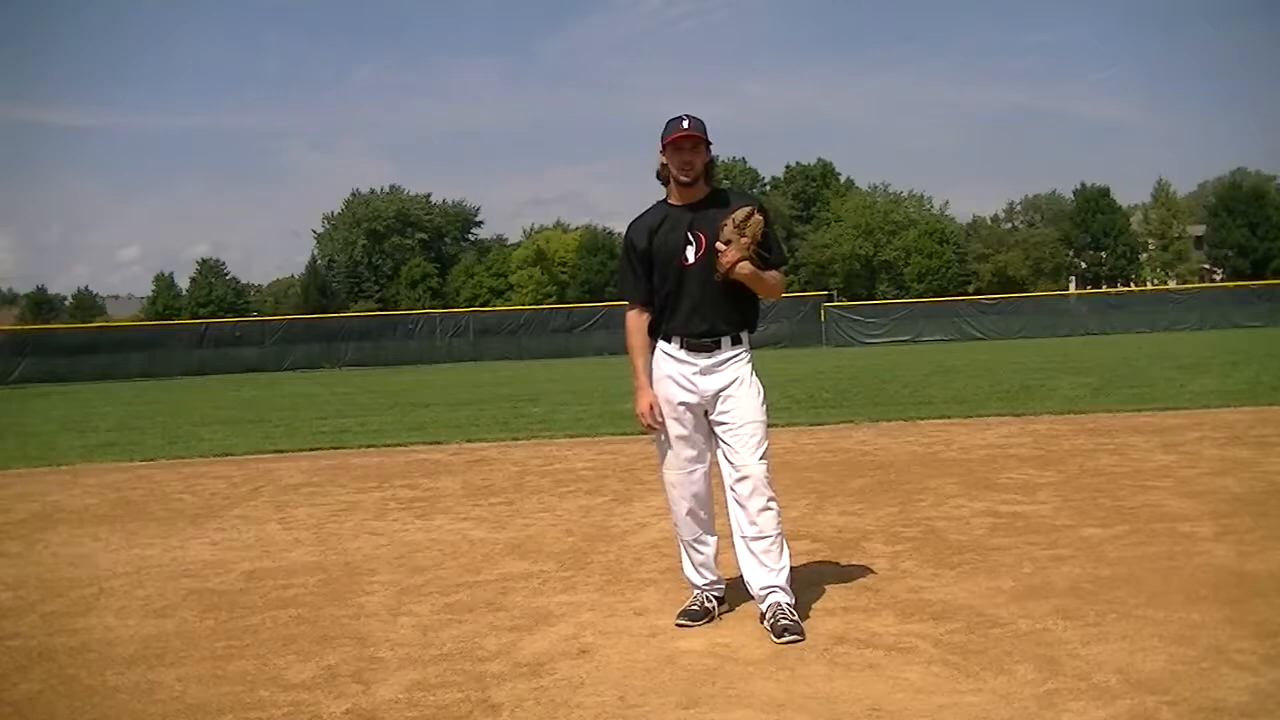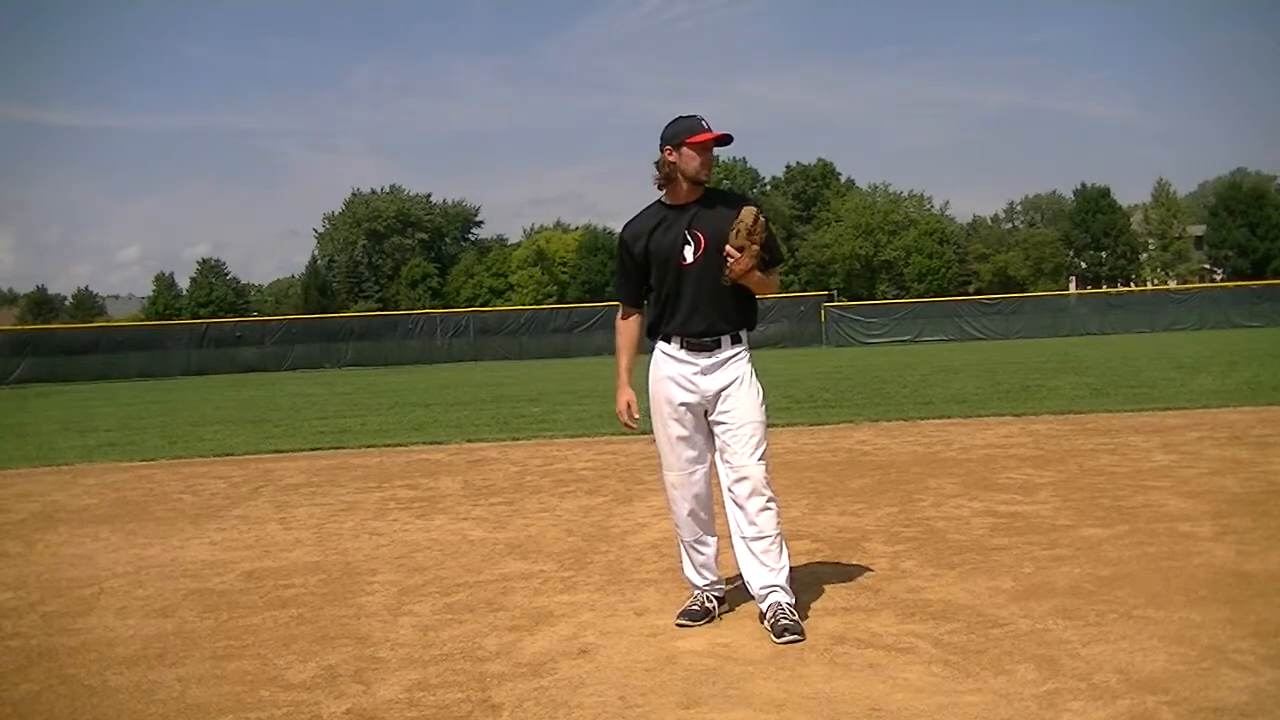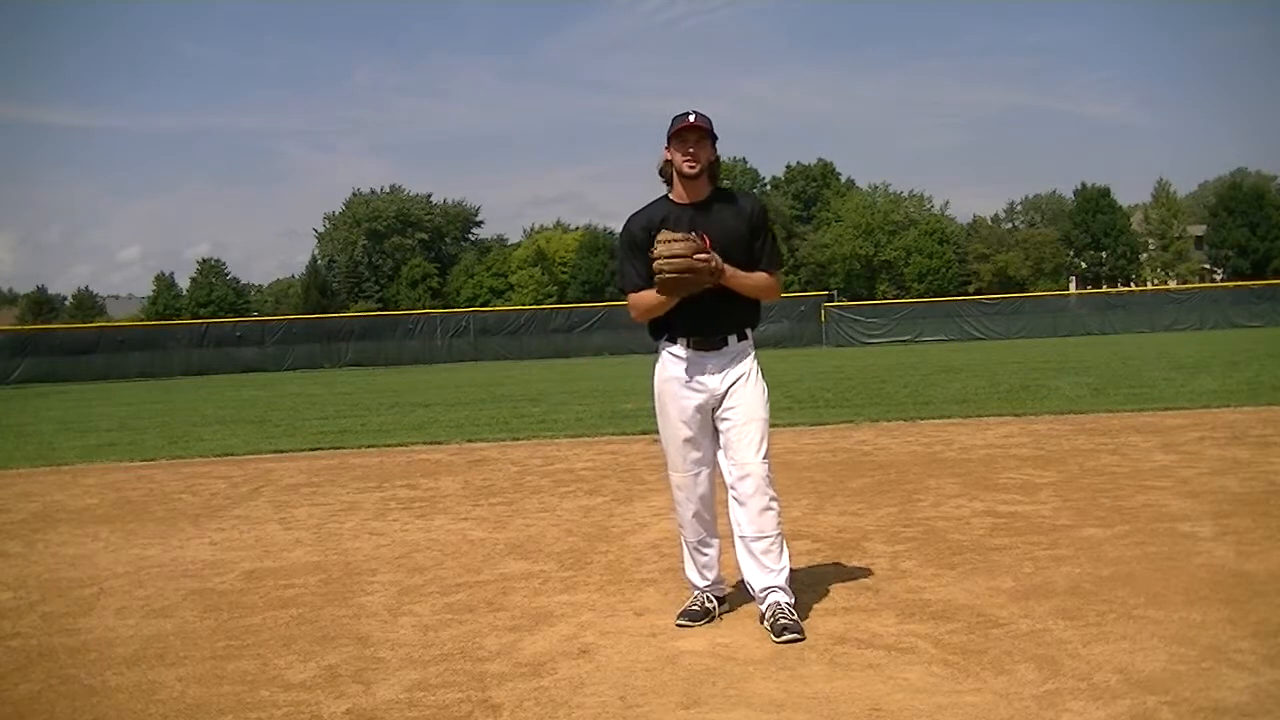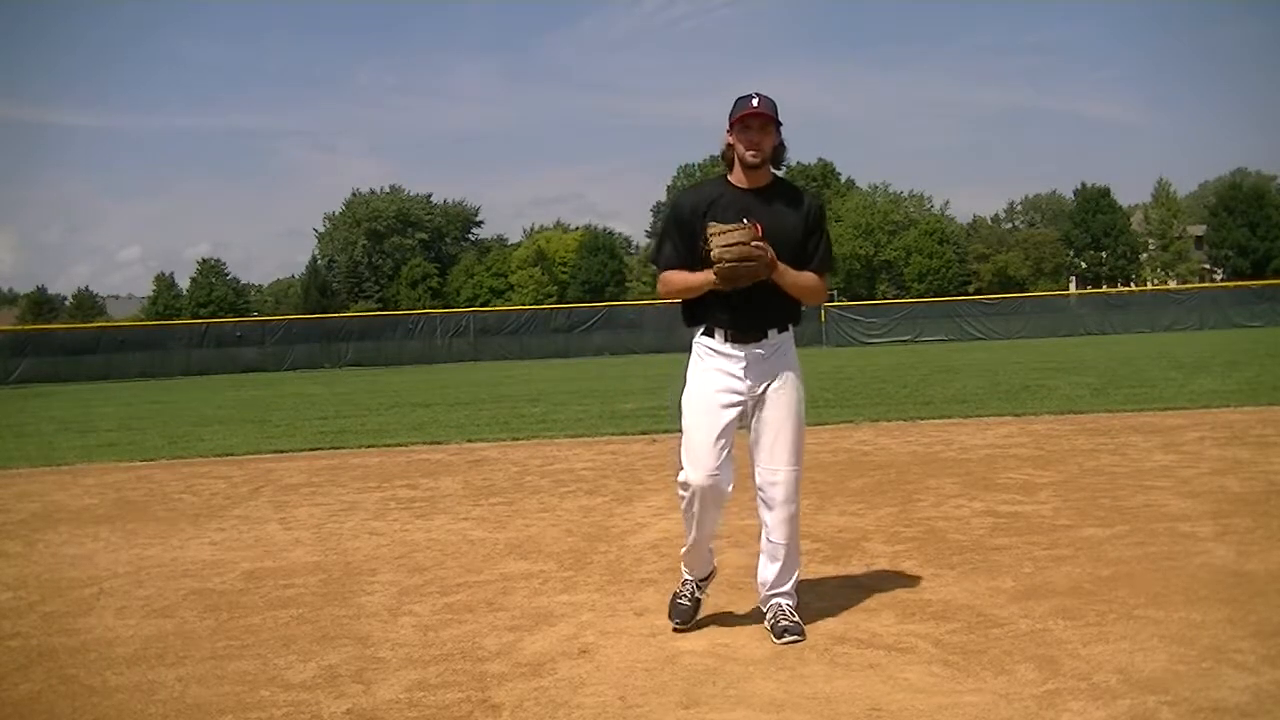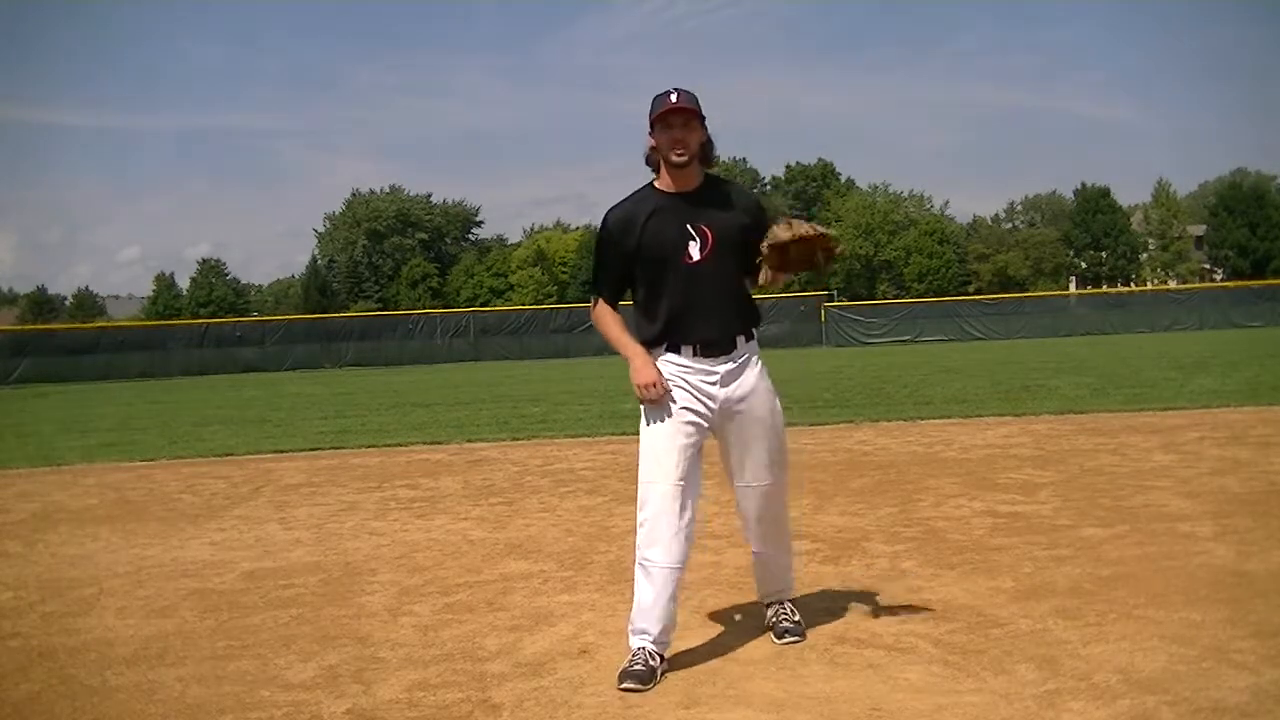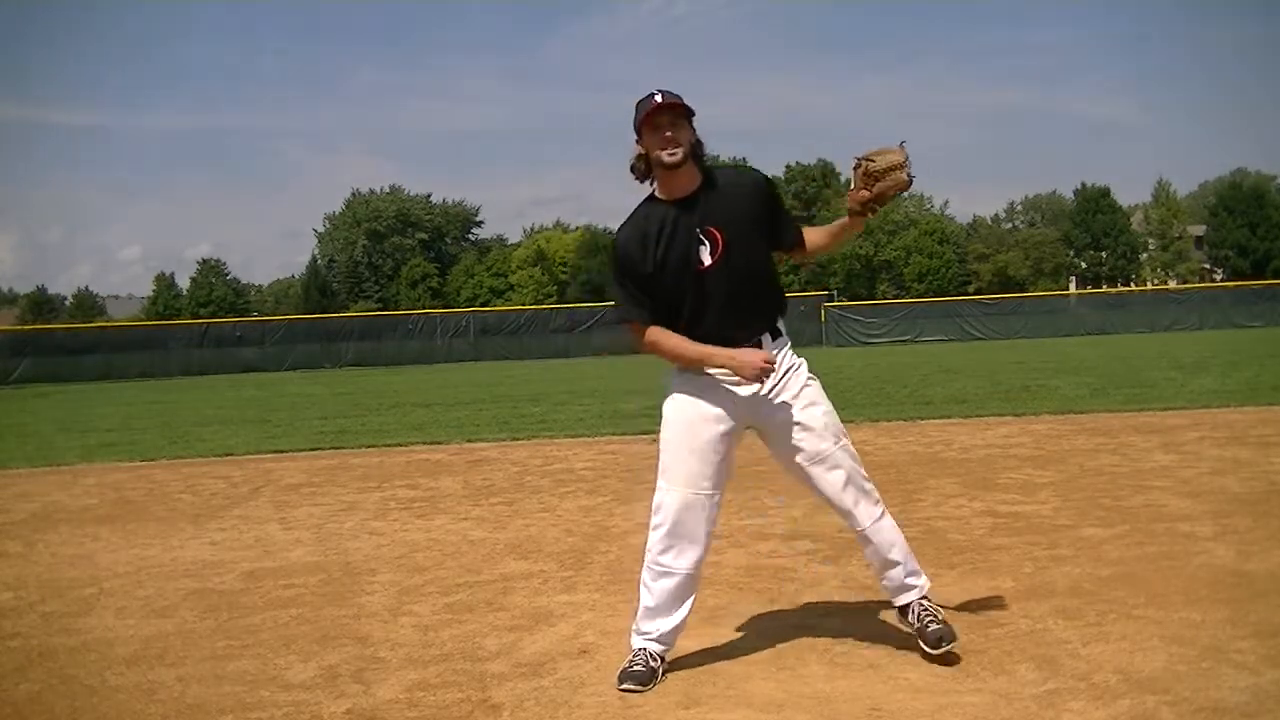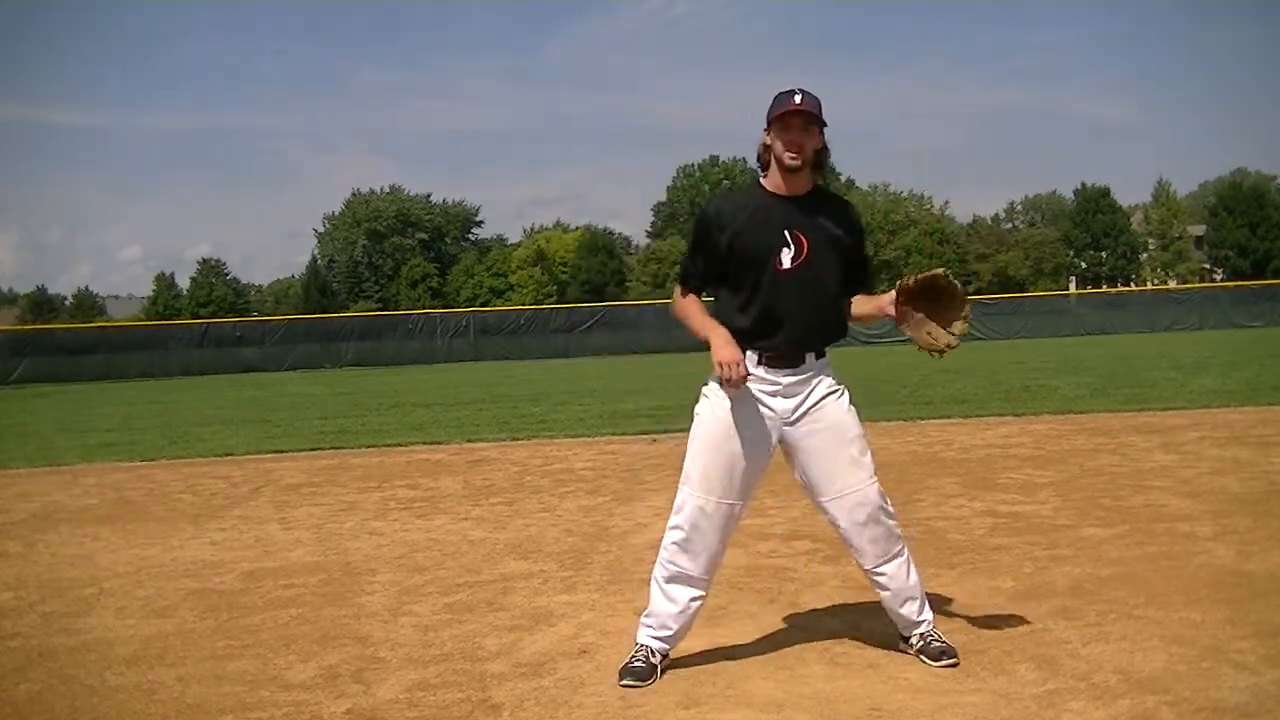
dt=0.7s
person 1, frame 1
left shoulder: (743, 209)
right shoulder: (645, 228)
left elbow: (777, 286)
right elbow: (638, 312)
left wrist: (745, 271)
right wrist: (643, 385)
left hip: (732, 361)
right hip: (673, 365)
left knee: (750, 478)
right knee: (684, 484)
left ankle: (774, 596)
right ankle: (705, 589)
person 1, frame 2
left shoulder: (739, 209)
right shoulder: (639, 230)
left elbow: (773, 283)
right elbow: (630, 312)
left wrist: (748, 275)
right wrist: (624, 382)
left hip: (732, 361)
right hip: (672, 365)
left knee: (749, 478)
right knee: (685, 484)
left ankle: (775, 595)
right ankle: (706, 588)
person 1, frame 3
left shoulder: (747, 210)
right shoulder: (644, 223)
left elbow: (772, 285)
right elbow: (637, 307)
left wrist: (725, 275)
left hip: (737, 359)
right hip: (678, 364)
left knee: (752, 477)
right knee: (688, 484)
left ankle: (774, 595)
right ankle: (707, 589)
person 1, frame 4
left shoulder: (803, 205)
right shoulder: (693, 202)
left elbow: (817, 290)
right elbow: (666, 284)
left wrist: (774, 268)
right wrist: (717, 274)
left hip: (777, 355)
right hip: (714, 355)
left knee: (780, 483)
right knee: (701, 476)
left ankle: (778, 597)
right ankle: (696, 573)
person 1, frame 5
left shoulder: (739, 202)
right shoulder: (626, 218)
left elbow: (760, 275)
right elbow: (602, 304)
right wrist: (637, 357)
left hip: (742, 365)
right hip: (672, 373)
left knee: (764, 492)
right knee: (663, 506)
left ankle: (776, 599)
right ankle: (648, 644)
person 1, frame 6
left shoulder: (748, 188)
right shoulder: (635, 236)
left elbow: (797, 246)
right elbow: (647, 333)
left wrist: (854, 219)
right wrist: (726, 358)
left hip: (777, 363)
right hip: (700, 380)
left knee: (847, 484)
right knee: (678, 514)
left ankle: (912, 596)
right ankle: (650, 643)
person 1, frame 7
left shoulder: (842, 217)
right shoulder: (723, 211)
left elbow: (852, 302)
right elbow: (683, 298)
left wrist: (900, 304)
right wrist: (715, 334)
left hip: (813, 382)
right hip: (739, 383)
left knee: (865, 508)
right knee: (697, 518)
left ankle: (917, 625)
right ankle: (654, 639)
